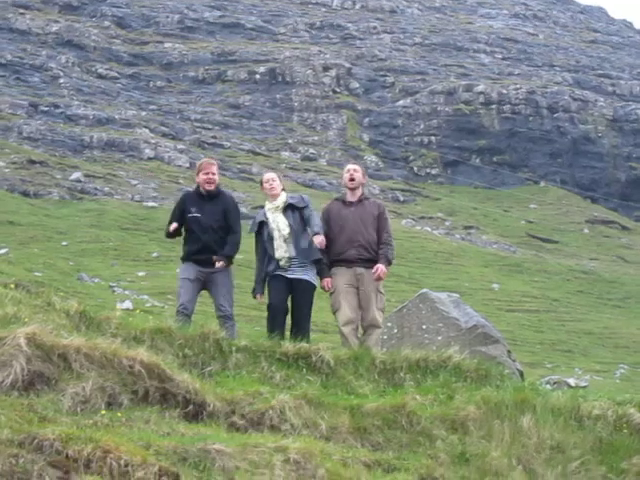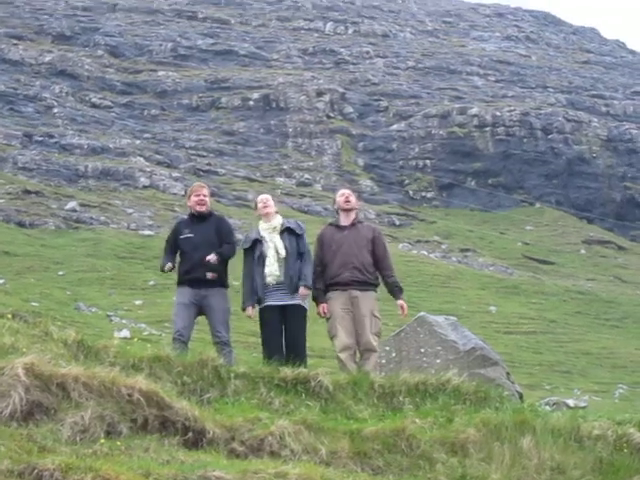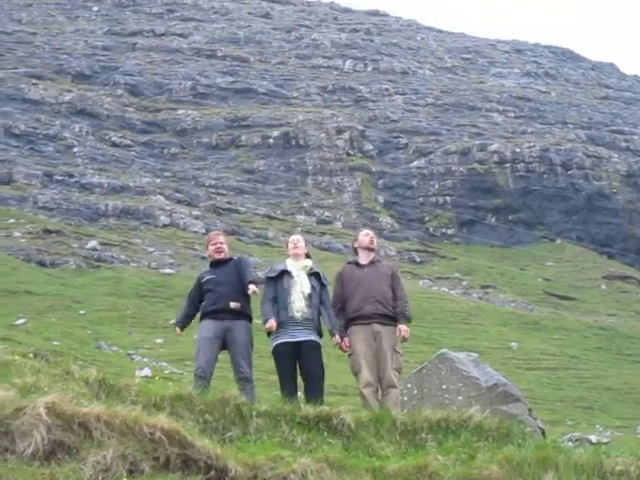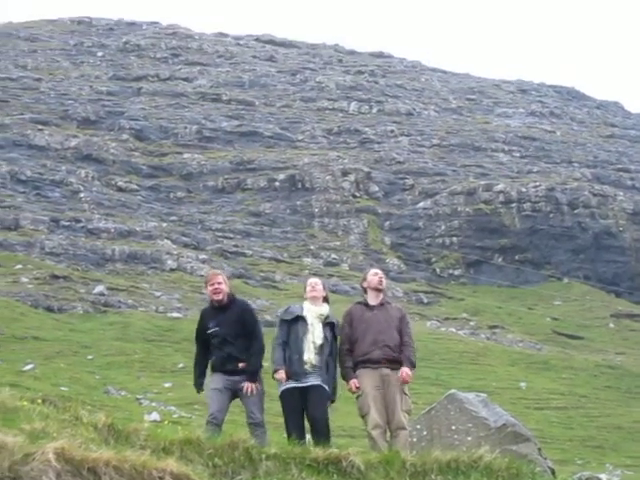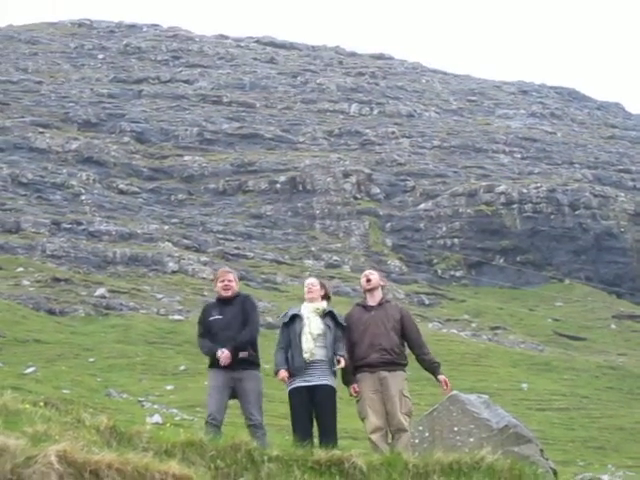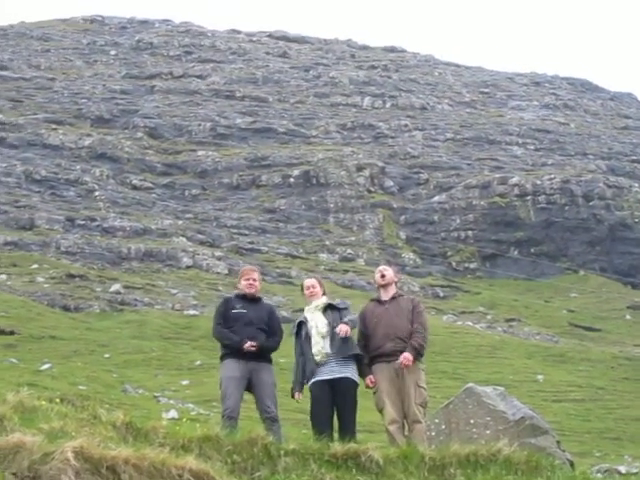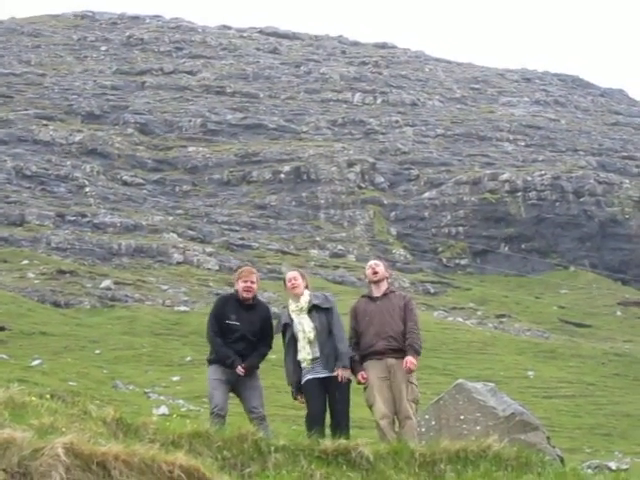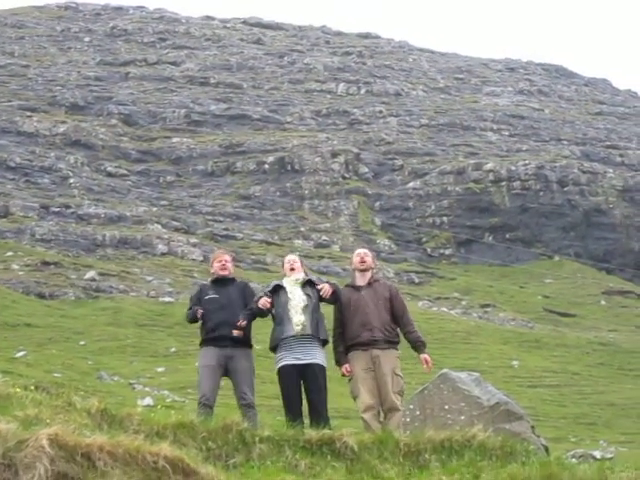
dt=0.4s
person 1, frame 1
left shoulder: (377, 207)
right shoulder: (331, 209)
left elbow: (386, 240)
right elbow: (324, 243)
left wrist: (384, 262)
left hip: (369, 270)
right hip: (342, 271)
left knee: (373, 320)
right knee: (346, 321)
person 1, frame 2
left shoulder: (371, 231)
right shoulder: (325, 234)
left elbow: (385, 266)
right elbow: (318, 269)
left wrist: (398, 295)
right wrist: (320, 299)
left hip: (366, 294)
right hip: (337, 295)
left knee: (369, 344)
right knee: (344, 346)
person 1, frame 3
left shoulder: (389, 269)
right shoulder: (345, 272)
left elbow: (400, 299)
right elbow: (337, 306)
left wrist: (403, 321)
right wrist: (341, 333)
left hip: (387, 328)
right hip: (358, 329)
left knee: (390, 380)
right knee: (366, 381)
person 1, frame 4
left shoulder: (398, 312)
right shoulder: (353, 312)
left elbow: (408, 343)
right elbow: (345, 347)
left wrist: (407, 365)
right wrist: (349, 375)
left hip: (394, 372)
right hip: (366, 372)
left knee: (399, 423)
right knee: (374, 424)
person 1, frame 5
left shoulder: (398, 311)
right shoulder: (353, 315)
left elbow: (417, 343)
right elbow: (347, 349)
left wrist: (436, 370)
right wrist: (350, 380)
left hip: (395, 373)
right hip: (366, 376)
left knee: (400, 424)
right knee: (375, 427)
person 1, frame 6
left shoulder: (411, 303)
right shoulder: (368, 310)
left elbow: (420, 331)
right elbow: (362, 344)
left wrist: (411, 351)
right wrist: (366, 371)
left hip: (409, 365)
right hip: (382, 366)
left knee: (415, 415)
right knee: (391, 418)
person 1, frame 7
left shoulder: (403, 300)
right shoulder: (359, 306)
left elbow: (413, 330)
right elbow: (353, 341)
left wrist: (412, 353)
right wrist: (357, 367)
left hip: (401, 361)
right hip: (373, 364)
left knee: (407, 412)
right knee: (382, 414)
person 1, frame 8
left shoulder: (388, 289)
right shoulder: (343, 294)
left elbow: (405, 321)
right elbow: (338, 331)
left wrist: (420, 348)
right wrist: (341, 360)
left hip: (387, 352)
right hip: (359, 355)
left knee: (392, 403)
right knee: (367, 406)
person 2, frame 1
left shoulder: (227, 201)
right shoulder: (187, 199)
left elbow: (234, 233)
right elbow: (174, 227)
left wrist: (225, 257)
right wrist: (172, 229)
left hip: (220, 266)
right hip: (192, 264)
left knee: (225, 312)
right knee: (183, 309)
person 2, frame 2
left shoulder: (219, 222)
right shoulder: (181, 226)
left elbow: (231, 247)
right elbow: (169, 252)
left wrist: (218, 254)
right wrist: (167, 264)
left hip: (215, 289)
right hip: (187, 289)
left knee: (222, 338)
right knee: (180, 336)
person 2, frame 3
left shoulder: (239, 264)
right shoulder: (204, 276)
left elbow: (249, 274)
right elbow: (193, 303)
left wrist: (252, 283)
right wrist: (181, 322)
left hip: (238, 322)
right hip: (210, 322)
left knee: (244, 373)
right knee: (202, 372)
person 2, frame 4
left shoulder: (242, 308)
right shoulder: (206, 314)
left elbow: (257, 341)
right elbow: (201, 349)
left wrist: (252, 376)
right wrist: (199, 381)
left hip: (247, 374)
right hip: (220, 374)
left knee: (256, 420)
right knee: (214, 418)
person 2, frame 5
left shoulder: (246, 301)
right shoulder: (209, 309)
left elbow: (252, 330)
right elbow: (202, 338)
left wrist: (232, 348)
right wrist: (215, 352)
left hip: (248, 369)
right hip: (219, 371)
left knee: (255, 420)
right knee: (213, 418)
person 2, frame 6
left shoulder: (268, 309)
right shoulder: (228, 303)
left elbow: (277, 338)
right elbow: (217, 331)
left wrist: (259, 346)
right wrist: (240, 343)
left hip: (262, 363)
right hip: (233, 361)
left knee: (270, 413)
right knee: (230, 411)
person 2, frame 7
left shoulder: (263, 310)
right shoulder: (223, 302)
left elbow: (266, 344)
right elbow: (213, 336)
left wrist: (249, 364)
right wrist: (233, 361)
left hip: (249, 371)
right hip: (220, 367)
left knee: (257, 414)
right knee: (218, 410)
person 2, frame 8
left shoulder: (243, 287)
right shoulder: (204, 290)
left elbow: (253, 307)
right elbow: (190, 315)
left wrist: (246, 317)
right wrist: (195, 312)
left hip: (240, 348)
right hip: (211, 348)
left knee: (246, 399)
right knee: (206, 398)
person 3, frame 1
left shoulder: (299, 203)
right shoulder: (262, 218)
left elbow: (311, 219)
right elbow: (261, 255)
left wrist: (317, 233)
right wrist: (259, 287)
left hip: (304, 270)
right hip: (278, 271)
left knee: (301, 317)
right knee: (276, 306)
person 3, frame 2
left shoulder: (293, 228)
right shoulder: (253, 238)
left elbow: (305, 256)
right elbow: (249, 272)
left wrist: (305, 282)
right wrist: (248, 302)
left hip: (294, 296)
right hip: (268, 299)
left knee: (296, 343)
right knee: (271, 344)
person 3, frame 3
left shoulder: (316, 275)
right shoulder: (277, 273)
left elbow: (325, 303)
right elbow: (268, 299)
left wrist: (334, 329)
right wrist: (269, 317)
left hip: (309, 333)
right hip: (283, 333)
left knee: (314, 375)
right knee: (287, 381)
person 3, frame 4
left shoulder: (330, 322)
right shoulder: (291, 313)
left elbow: (332, 357)
right elbow: (279, 343)
left wrist: (331, 392)
right wrist: (278, 367)
left hip: (317, 379)
right hip: (291, 379)
left knee: (318, 417)
right knee: (294, 427)
person 3, frame 5
left shoulder: (331, 316)
right shoulder: (292, 316)
left elbow: (339, 340)
right elbow: (282, 346)
left wrist: (341, 355)
right wrist: (280, 367)
left hip: (324, 376)
right hip: (298, 376)
left knee: (327, 423)
right knee: (301, 426)
person 3, frame 6
left shoulder: (339, 307)
right shoulder: (303, 322)
left elbow: (351, 320)
right elbow: (300, 354)
left wrist: (346, 324)
right wrist: (297, 385)
left hip: (343, 367)
right hip: (318, 373)
left knee: (347, 417)
right knee: (320, 418)
person 3, frame 7
left shoulder: (324, 301)
right shoulder: (287, 317)
left elbow: (338, 332)
right elbow: (290, 353)
left wrist: (344, 362)
right wrist: (295, 386)
left hip: (335, 367)
right hip: (310, 371)
left knee: (340, 414)
right knee: (315, 413)
person 3, frame 8
left shoulder: (312, 284)
right shoulder: (276, 289)
left elbow: (333, 298)
left wrist: (331, 288)
right wrist: (260, 302)
left hip: (311, 348)
right hip: (286, 350)
left knee: (317, 401)
right knee: (291, 403)
